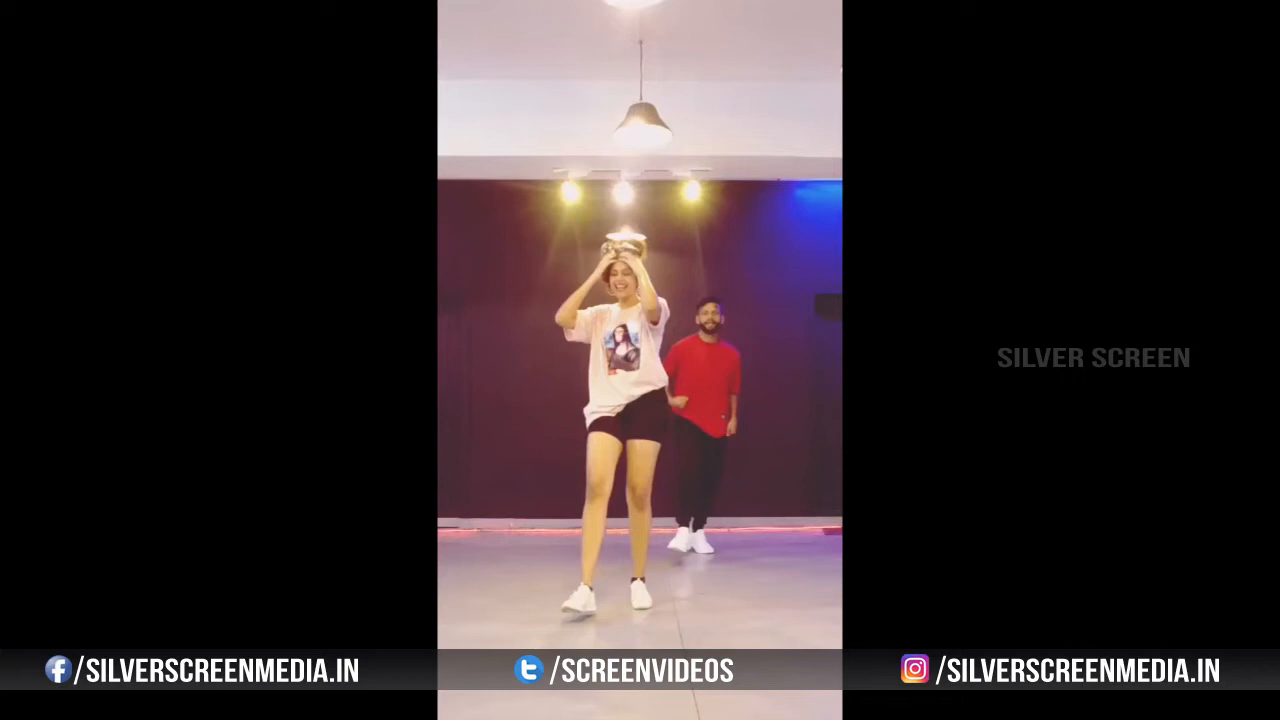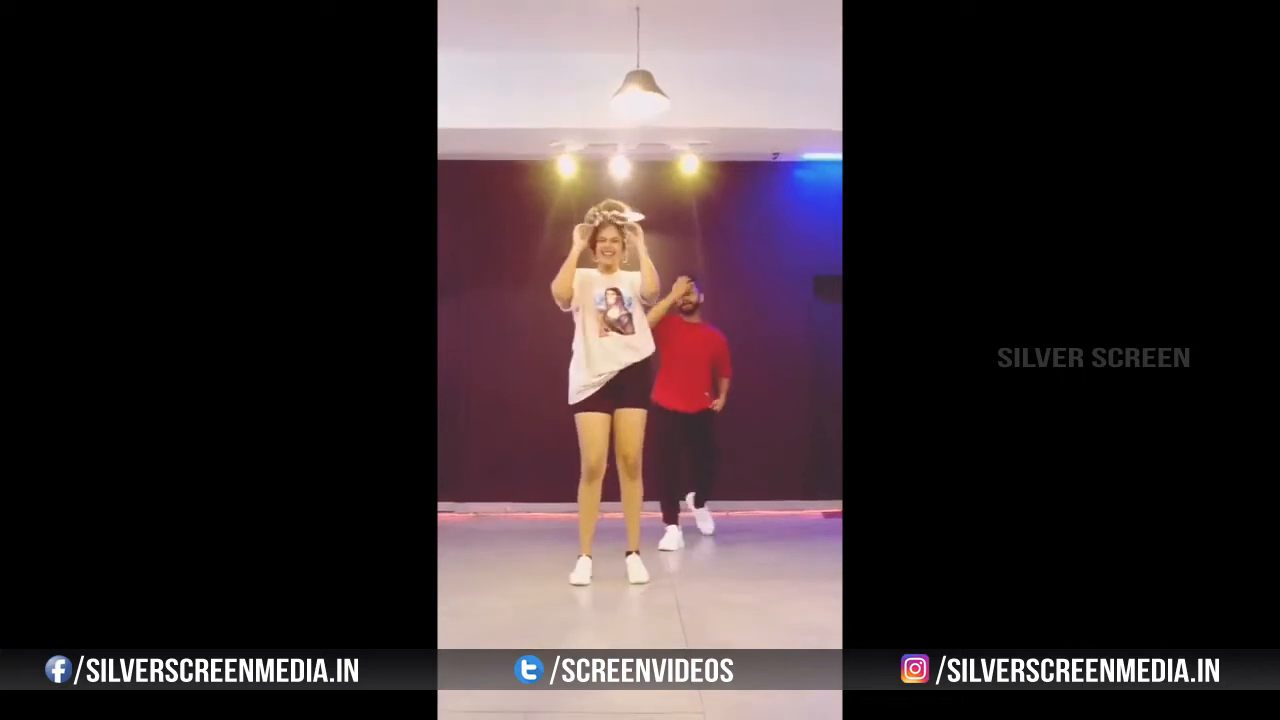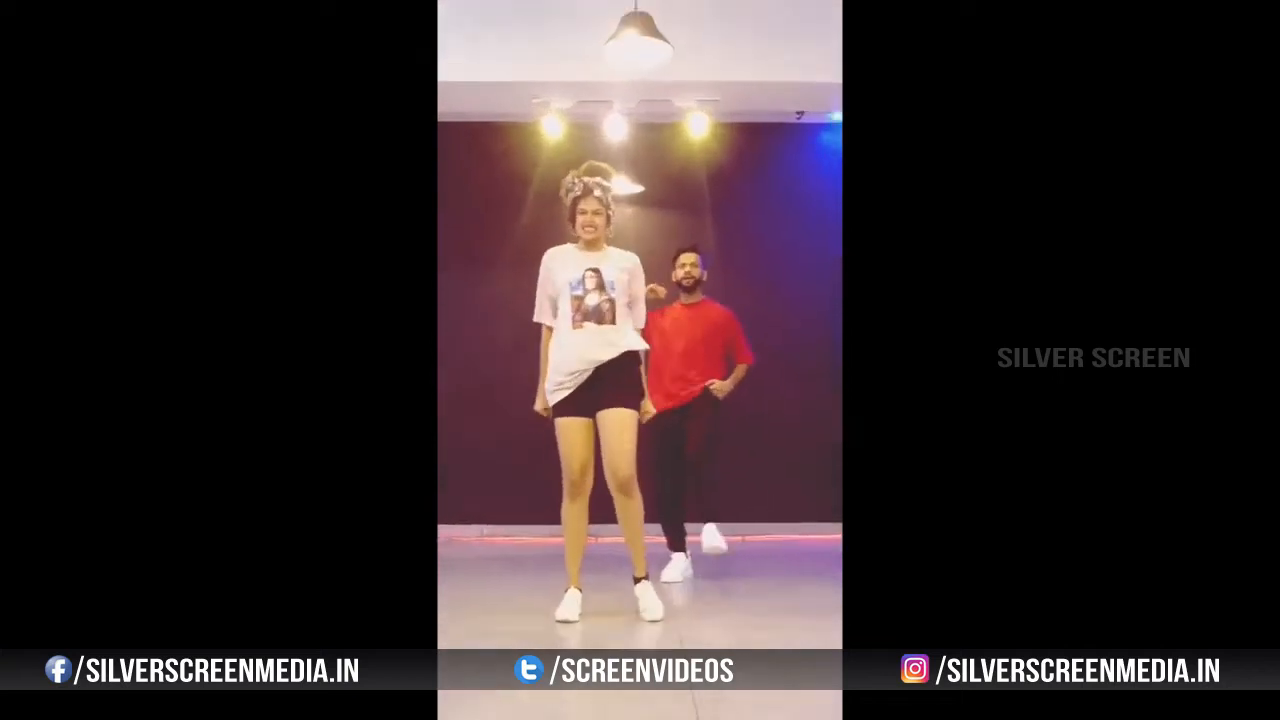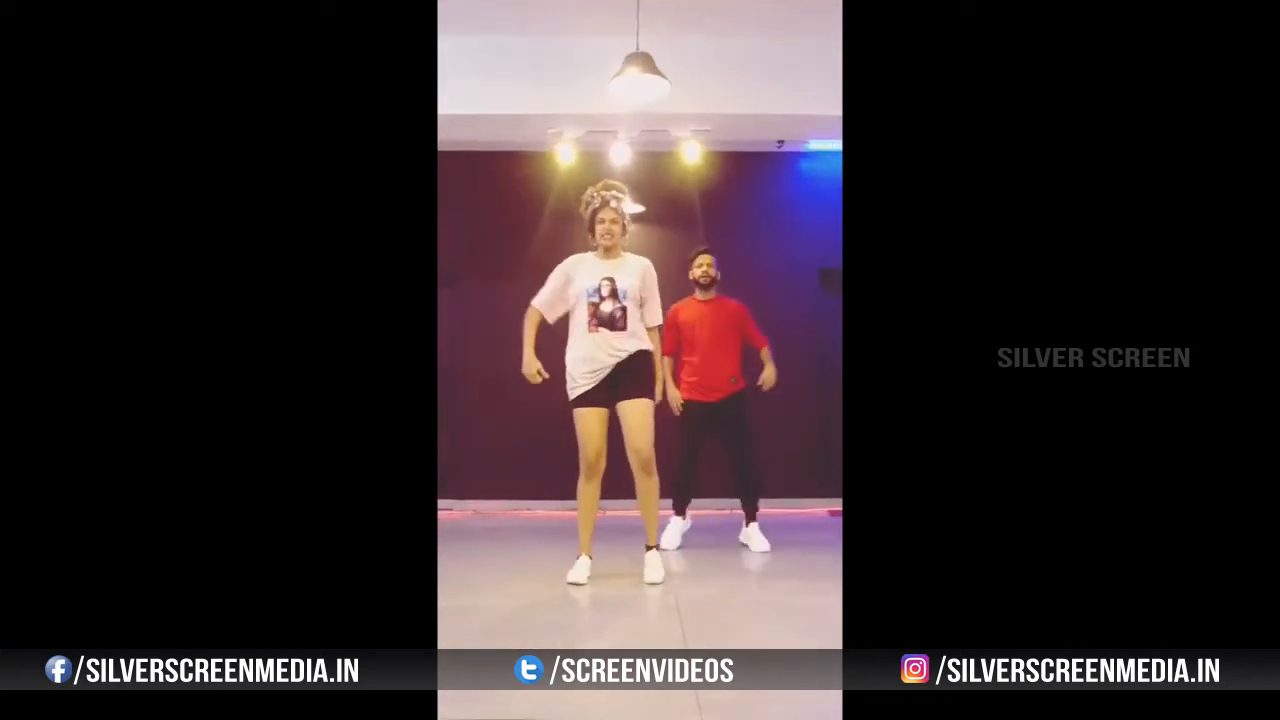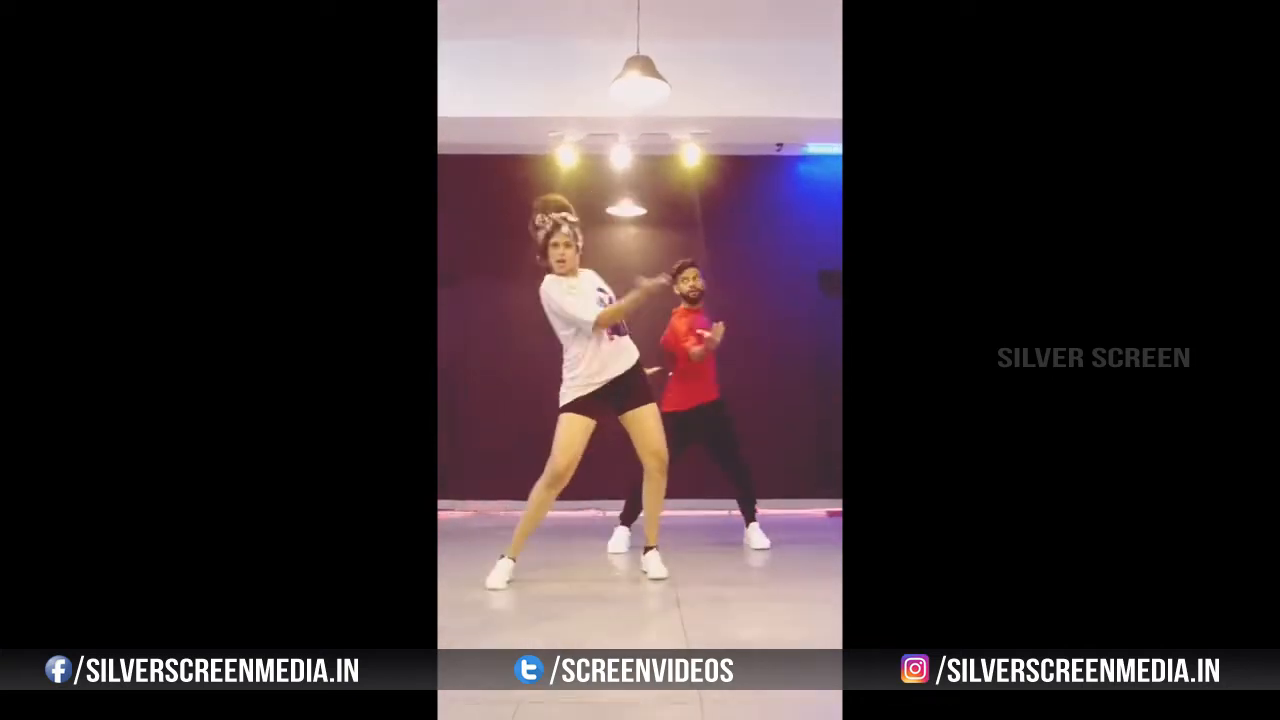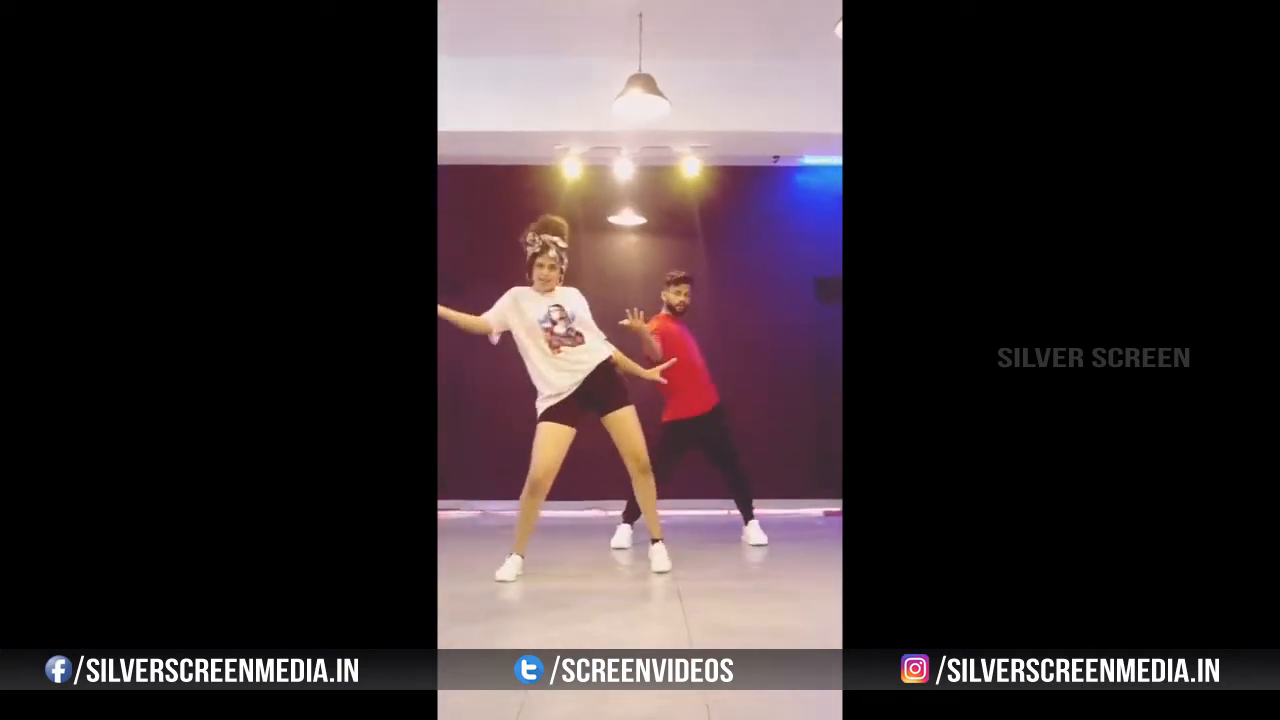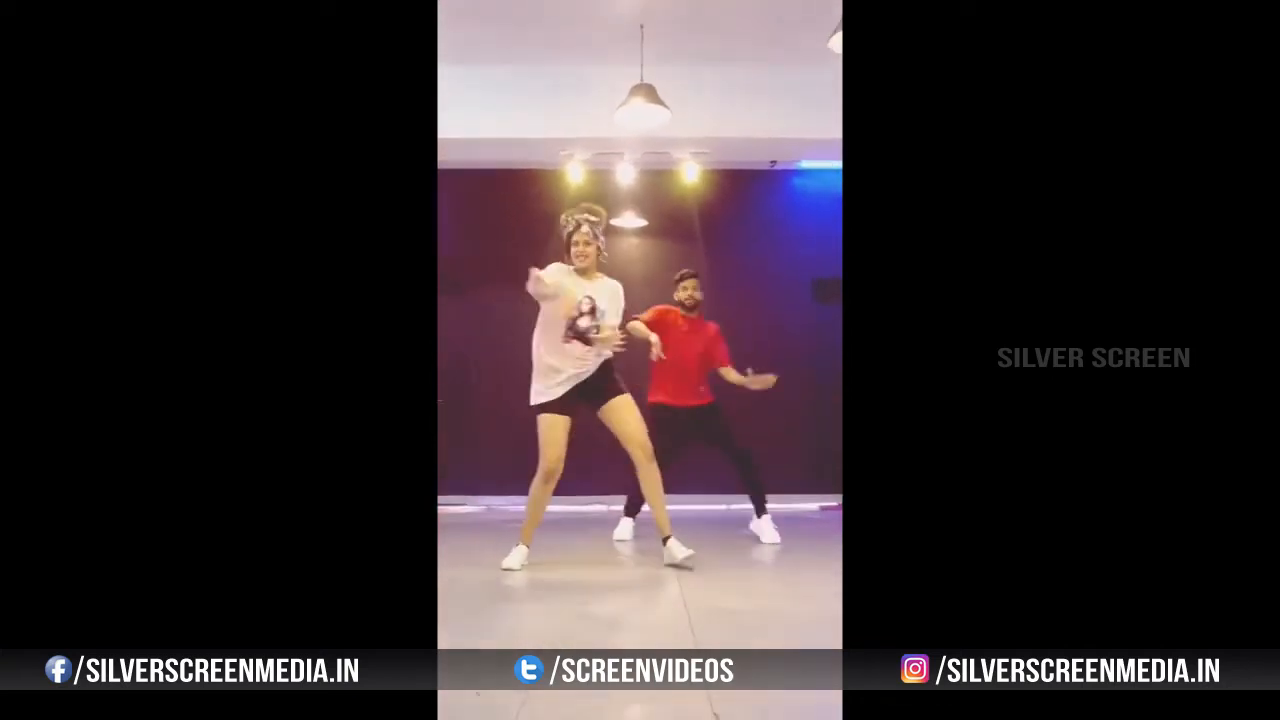
dt=0.5s
person 1, frame 1
left shoulder: (653, 310)
right shoulder: (599, 316)
left elbow: (652, 307)
right elbow: (562, 318)
left wrist: (640, 267)
right wrist: (594, 275)
left hip: (645, 403)
right hip: (606, 407)
left knee: (639, 493)
right knee: (597, 487)
left ankle: (638, 580)
right ankle: (586, 587)
person 1, frame 2
left shoulder: (635, 282)
right shoulder: (581, 278)
left elbow: (651, 291)
right elbow: (561, 296)
left wrist: (641, 245)
right wrist: (576, 248)
left hip: (631, 374)
right hip: (590, 378)
left knee: (631, 464)
right knee: (592, 468)
left ankle: (633, 553)
right ankle: (585, 556)
person 1, frame 3
left shoulder: (627, 262)
right shoulder: (554, 259)
left elbow: (638, 327)
right elbow: (548, 328)
left wrist: (646, 392)
right wrist: (541, 387)
left hip: (617, 369)
right hip: (568, 378)
left knee: (622, 476)
right knee: (575, 482)
left ankle: (642, 578)
person 1, frame 4
left shoulder: (641, 267)
right shoulder: (575, 267)
left elbow: (653, 322)
right elbow: (538, 309)
left wrist: (663, 369)
right wrist: (529, 353)
left hip: (631, 366)
right hip: (587, 373)
left knee: (643, 457)
right knee: (591, 463)
left ankle: (652, 550)
right ankle: (584, 556)
person 1, frame 5
left shoulder: (589, 277)
right shoulder: (553, 287)
right elbow: (600, 320)
right wrist: (641, 294)
left hip: (626, 374)
right hip: (586, 385)
left knee: (658, 459)
right knee: (557, 471)
left ankle: (651, 550)
right ankle: (509, 557)
person 1, frame 6
left shoulder: (573, 296)
right shoulder: (517, 298)
left elbow: (597, 340)
right elbow: (483, 324)
left wrist: (641, 370)
right wrist: (437, 310)
left hip: (600, 378)
right hip: (558, 394)
left knee: (639, 463)
right knee: (539, 478)
left ankle: (656, 542)
right ankle: (517, 555)
person 1, frame 7
left shoulder: (612, 289)
right shoulder: (557, 273)
left elbow: (609, 338)
right elbow: (536, 286)
left wrist: (608, 336)
right wrist: (564, 296)
left hip: (598, 374)
right hip: (555, 382)
left knee: (643, 448)
right knee: (550, 467)
left ankle: (669, 540)
right ankle: (523, 544)
person 2, frame 1
left shoulder: (732, 354)
right shoulder: (682, 348)
left elbow: (733, 390)
left wrist: (733, 417)
right wrist: (670, 399)
left hip: (717, 426)
right hip: (688, 422)
left knee: (710, 479)
right knee: (688, 472)
left ankle: (698, 531)
right ankle: (683, 529)
person 2, frame 2
left shoulder: (716, 337)
right shoulder: (667, 327)
left elbow: (724, 372)
right elbow: (647, 322)
left wrist: (722, 396)
right wrist: (672, 297)
left hip: (701, 410)
right hip: (668, 408)
left knee: (706, 465)
right knee: (669, 466)
left ankle: (698, 501)
right ankle: (672, 527)
person 2, frame 3
left shoulder: (722, 316)
right shoulder: (658, 318)
left elbow: (744, 359)
left wrist: (729, 383)
right wrist: (644, 295)
left hip: (702, 400)
right hip: (664, 407)
left knee: (697, 455)
right knee: (668, 480)
left ankle: (708, 525)
person 2, frame 4
left shoulder: (734, 310)
right shoulder: (678, 311)
left elbow: (758, 340)
right elbow: (668, 352)
left wrist: (769, 365)
right wrist: (670, 385)
left hip: (730, 396)
right hip: (691, 398)
left knee: (743, 461)
right knee: (687, 460)
left ankle: (751, 526)
right ankle: (679, 518)
person 2, frame 5
left shoulder: (700, 314)
right shoulder: (680, 321)
right elbow: (694, 356)
right wrist: (710, 344)
left hip: (710, 404)
right hip: (680, 409)
left knee: (736, 465)
left ankle: (752, 526)
right ankle: (623, 528)
person 2, frame 6
left shoulder: (682, 328)
right shoulder: (655, 326)
right elbow: (655, 355)
right wrist: (641, 332)
left hip: (710, 410)
right hip: (679, 416)
left knee: (732, 466)
right knee: (656, 472)
left ankle: (750, 523)
right ankle: (626, 525)
person 2, frame 7
left shoulder: (711, 331)
right shoulder: (663, 315)
left elbow: (723, 367)
right elbow: (633, 324)
left wrist: (748, 382)
right wrist: (651, 336)
left hip: (701, 405)
right hip: (665, 406)
left knee: (740, 456)
left ankle: (762, 517)
right ankle: (628, 518)
